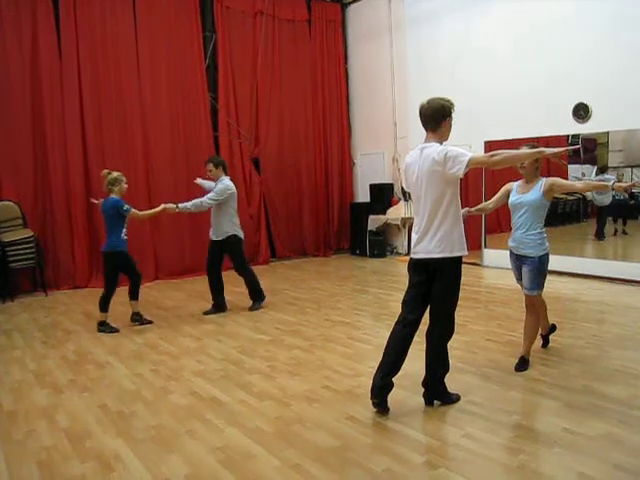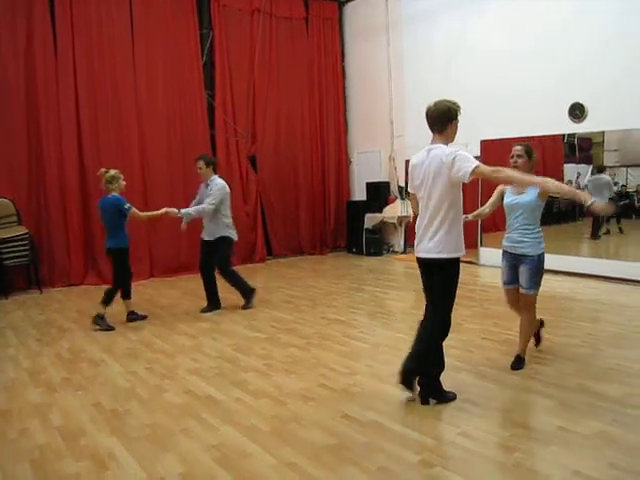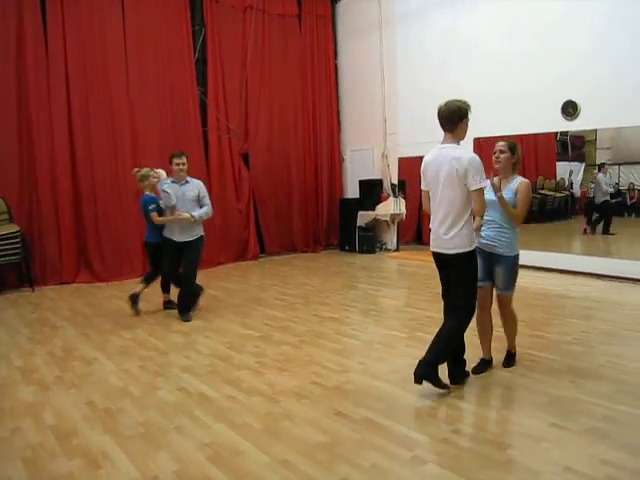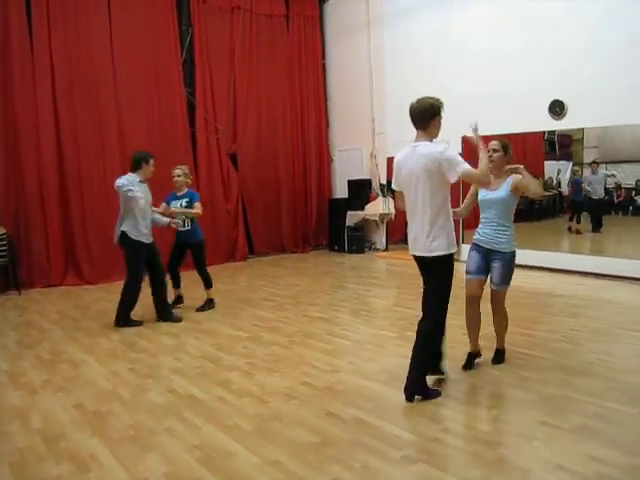
dt=0.5s
person 1, frame 1
left shoulder: (410, 159)
right shoulder: (445, 155)
right elbow: (492, 160)
left wrist: (457, 212)
right wrist: (539, 152)
left hip: (419, 252)
right hip: (444, 253)
left knee: (408, 320)
right knee: (440, 324)
left ankle: (380, 386)
right ankle: (434, 389)
person 1, frame 2
left shoulder: (415, 160)
right shoulder: (452, 158)
right elbow: (495, 174)
right wrist: (542, 182)
left hip: (423, 250)
right hip: (444, 251)
left knee: (435, 313)
right knee: (439, 318)
left ankle: (414, 369)
right ankle: (429, 386)
person 1, frame 3
left shoulder: (428, 159)
right shoulder: (469, 160)
right elbow: (478, 208)
right wrist: (476, 223)
left hip: (438, 245)
right hip: (461, 246)
left knee: (452, 307)
right knee: (463, 309)
left ankle: (457, 369)
right ankle: (429, 364)
person 1, frame 4
left shoulder: (400, 158)
right shoulder: (441, 154)
right elbow: (483, 179)
left hip: (417, 245)
right hip: (439, 246)
left knee: (434, 307)
right knee: (432, 313)
left ankle: (433, 361)
right ankle: (416, 382)
person 2, frame 1
left shoulder: (547, 184)
right shoulder: (511, 187)
left elbow: (579, 186)
right elbow: (490, 205)
left wrist: (612, 185)
right wrist: (471, 210)
left hip: (535, 252)
right hip: (515, 250)
left knee: (531, 302)
right knee: (533, 297)
left ankle: (525, 354)
right ankle: (546, 327)
person 2, frame 2
left shoulder: (541, 185)
right shoulder: (504, 188)
left elbow: (570, 191)
right elbow: (487, 209)
left wrist: (589, 201)
right wrist: (470, 216)
left hip: (531, 252)
right hip: (509, 250)
left knee: (527, 302)
right knee: (512, 301)
left ankle: (521, 353)
right ankle: (535, 324)
person 2, frame 3
left shoulder: (522, 184)
right shoulder: (487, 184)
left elbow: (517, 219)
left wrist: (500, 195)
left hip: (505, 252)
right hip: (481, 248)
left knee: (504, 305)
right knee: (481, 305)
left ankle: (511, 350)
right ankle: (486, 356)
person 2, frame 4
left shoulder: (516, 181)
left elbow: (538, 193)
right elbow: (463, 211)
left wrist: (521, 171)
left hip: (503, 249)
right hip: (479, 245)
left knee: (497, 302)
right knee: (471, 297)
left ankle: (500, 347)
right ankle: (474, 349)
person 3, frame 1
left shoulder: (226, 186)
right shoulder: (219, 185)
left elbow: (204, 203)
left wrist: (178, 207)
right wrist: (201, 182)
left hip: (231, 236)
right hip: (217, 236)
left knee: (242, 268)
right knee: (212, 269)
left ankle: (258, 298)
right ankle: (219, 304)
person 3, frame 2
left shoulder: (219, 186)
right shoulder: (204, 186)
left elbow: (206, 209)
right elbow: (197, 204)
left wrist: (181, 212)
right wrist: (186, 220)
left hip: (223, 235)
right hip: (208, 235)
left knee: (223, 268)
right knee: (205, 268)
left ankle: (248, 293)
right ankle: (213, 302)
person 3, frame 3
left shoulder: (198, 185)
right shoulder: (164, 185)
left elbow: (208, 210)
right elbow: (168, 205)
left wrist: (192, 216)
right wrist: (164, 180)
left hip: (194, 236)
right hip: (172, 237)
left knee: (188, 273)
right knee: (170, 272)
left ankle: (185, 308)
right ankle: (195, 290)
person 3, frame 4
left shoulder: (145, 186)
right shoulder: (127, 181)
right elbow: (119, 185)
left wrist: (168, 222)
right wrist: (137, 198)
left hip: (146, 238)
right hip: (132, 237)
left knee: (158, 273)
right knee: (135, 277)
left ankle: (164, 312)
right ankle: (123, 318)
person 4, frame 1
left shoulder: (107, 202)
right shoulder: (116, 203)
left elbow: (102, 203)
right elbow: (140, 215)
left wrist: (100, 203)
right wrist: (160, 208)
left hip: (119, 250)
right hip: (113, 251)
left knee: (135, 277)
right knee: (111, 286)
left ankle: (135, 314)
right ankle: (102, 323)
person 4, frame 2
left shoulder: (103, 201)
right shoulder: (118, 200)
right elbow: (140, 216)
right wrist: (162, 212)
left hip: (113, 245)
right hip: (119, 246)
left knee: (126, 277)
right knee: (118, 282)
left ankle: (131, 312)
right ankle: (100, 316)
person 4, frame 3
left shoulder: (151, 197)
right shoulder: (149, 199)
left elbow: (164, 212)
right elbow: (157, 220)
right wrist: (175, 217)
left hip: (151, 241)
right hip: (156, 241)
left knee: (155, 271)
left ankle: (136, 294)
right ankle: (167, 300)
person 4, frame 4
left shoulder: (192, 194)
right shoulder: (170, 196)
left elbow: (198, 212)
right elbow: (161, 211)
left wrist: (180, 211)
left hip: (195, 238)
right hip: (180, 238)
left knee: (201, 268)
right knee: (172, 267)
left ankle: (210, 300)
right ankle: (178, 296)
